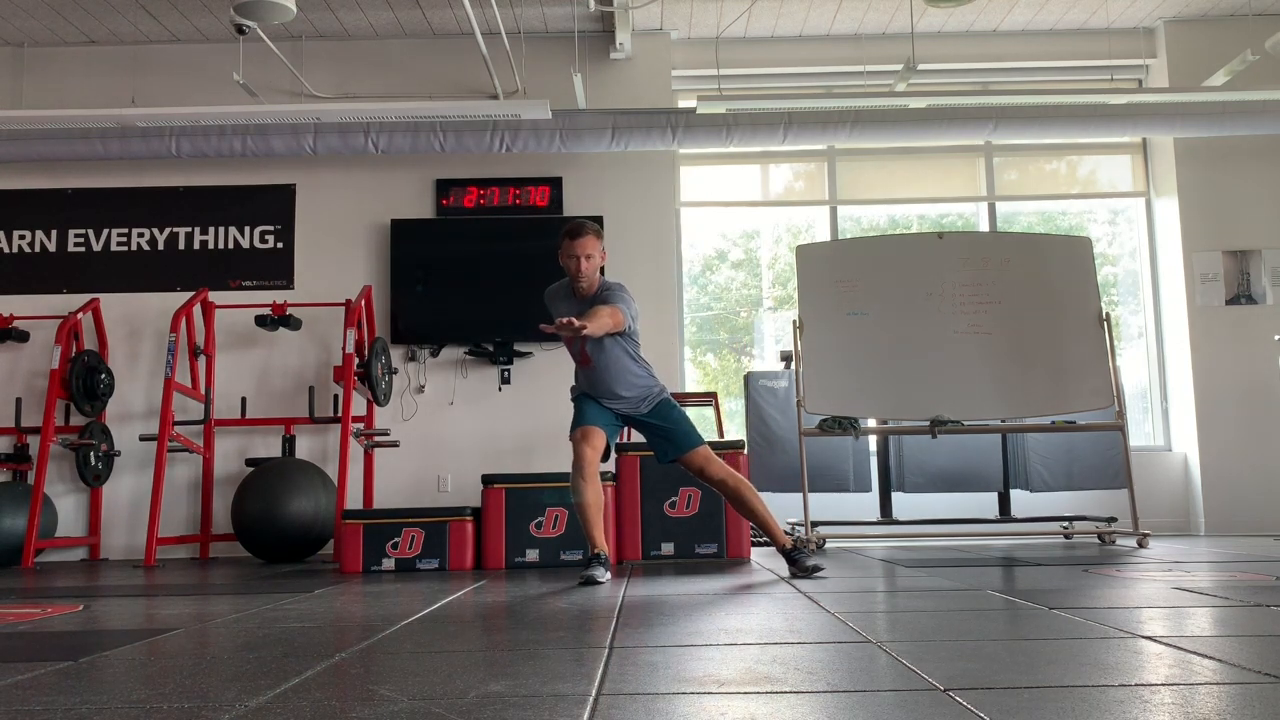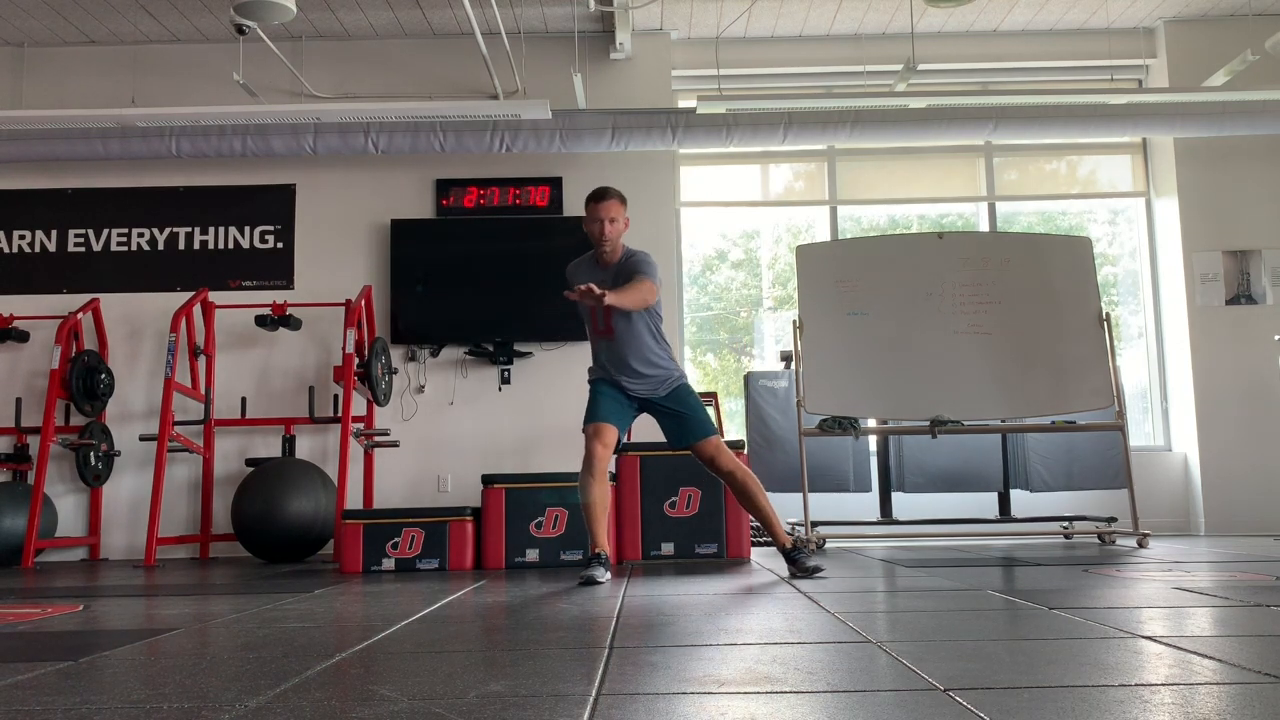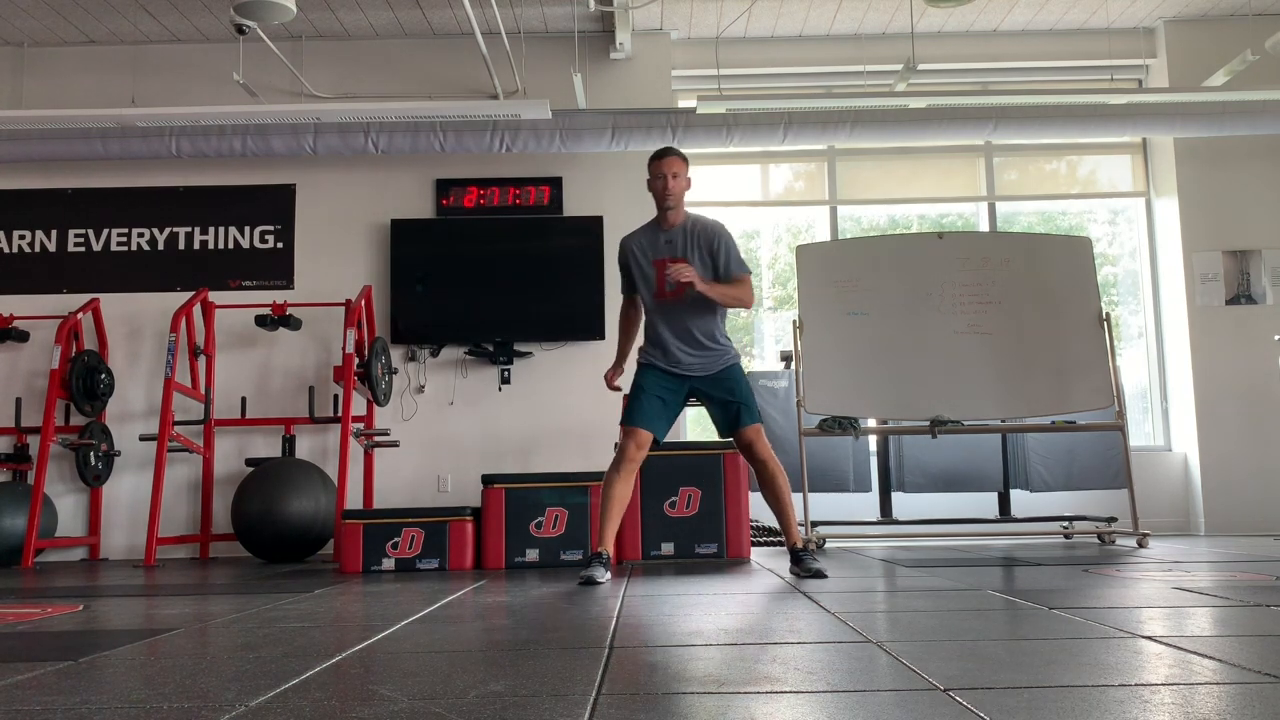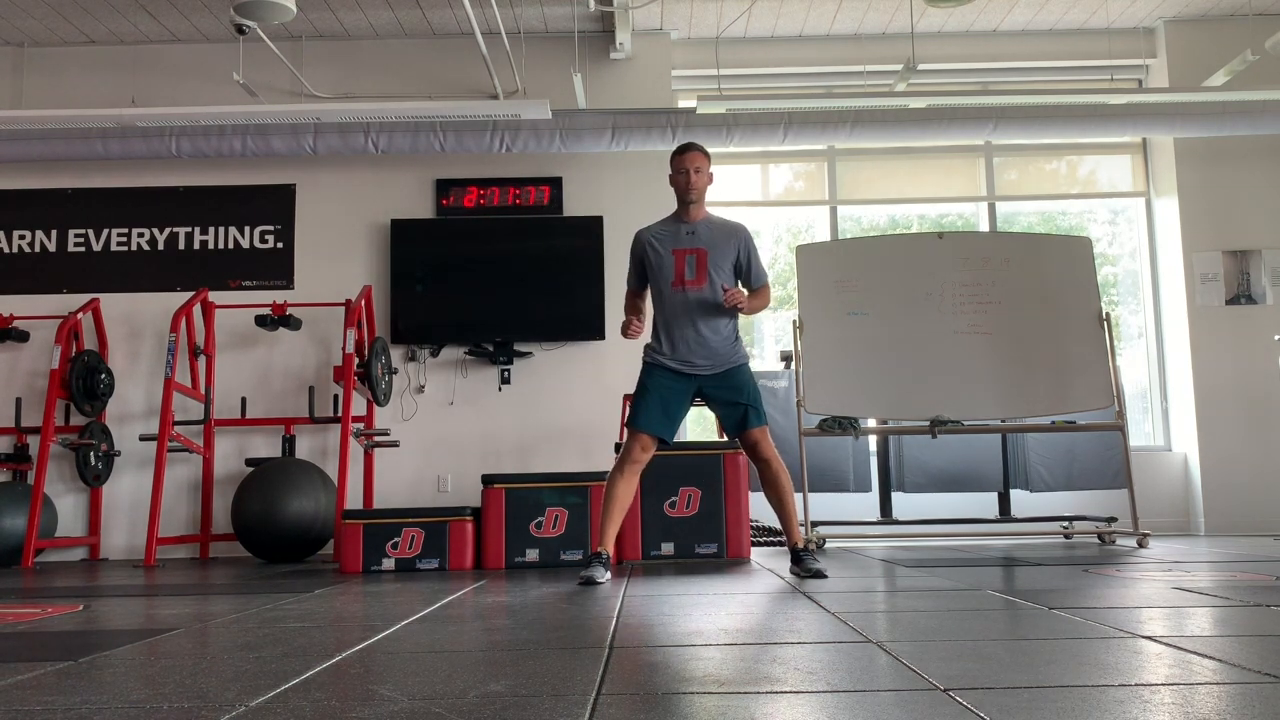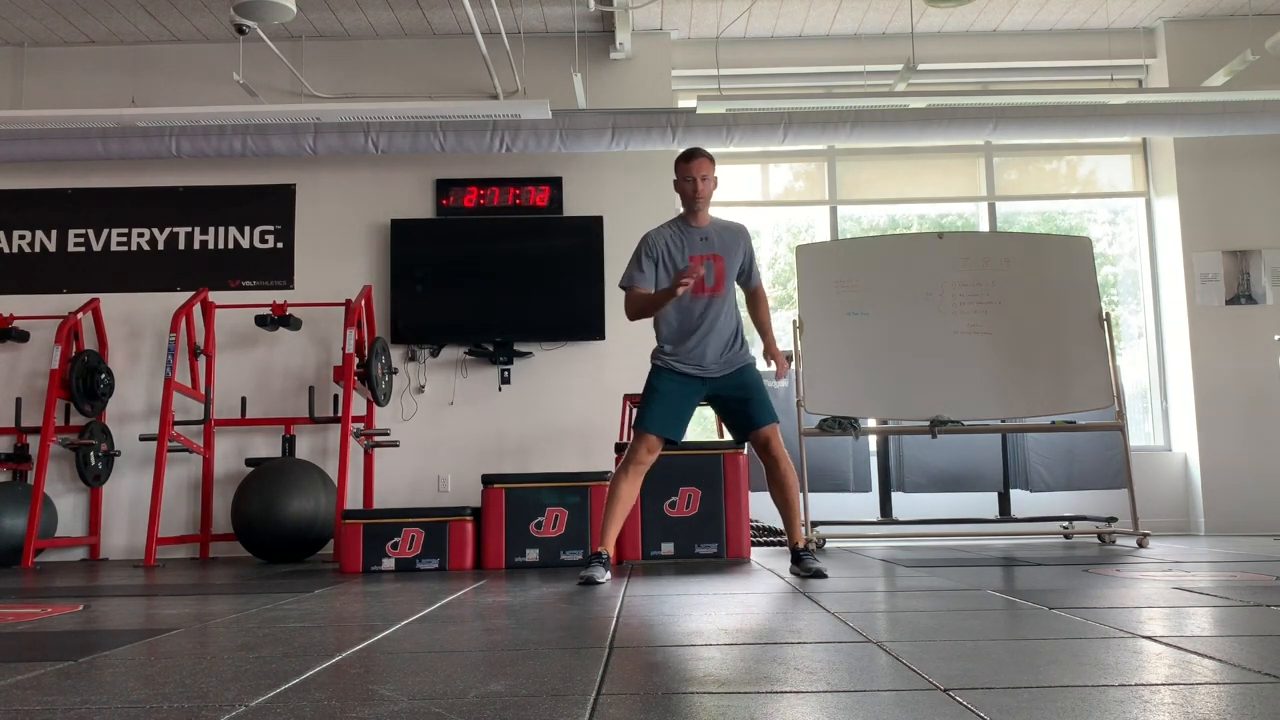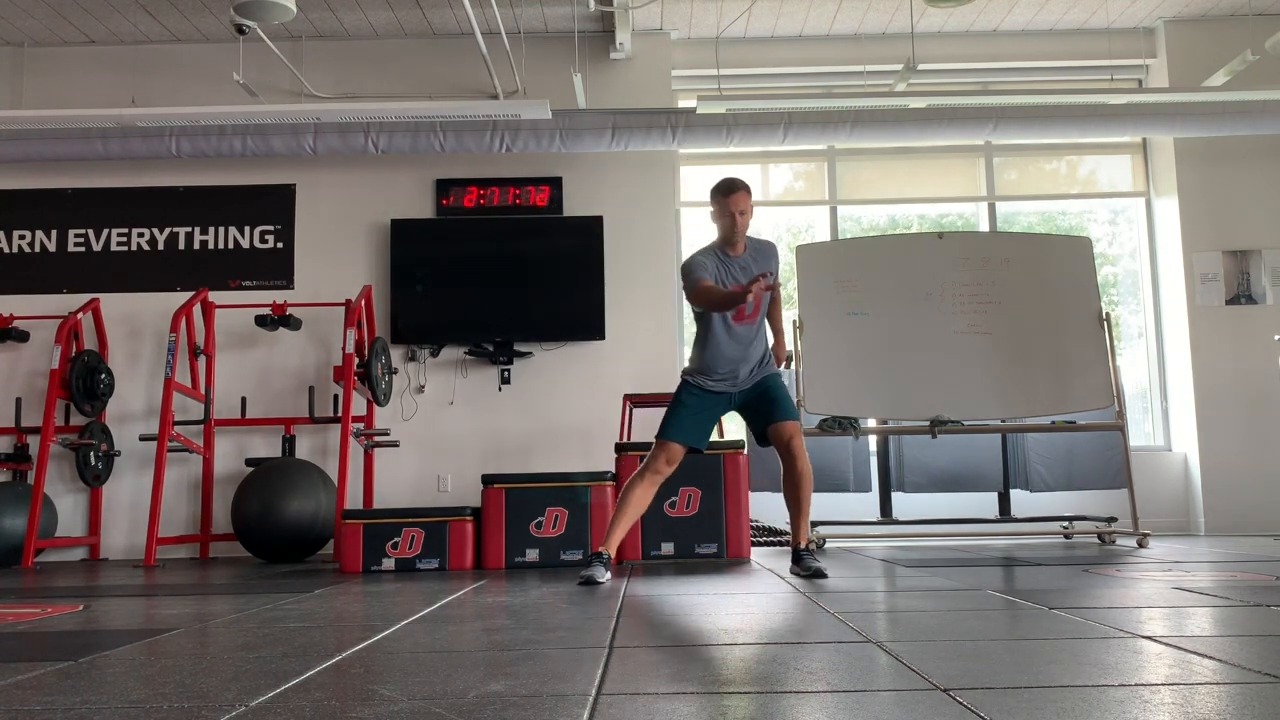
dt=0.5s
person 1, frame 1
left shoulder: (616, 295)
right shoulder: (554, 297)
left elbow: (604, 319)
left wrist: (583, 325)
left hip: (646, 397)
right hip: (595, 398)
left knee: (713, 469)
right knee: (584, 451)
left ankle: (788, 548)
right ankle: (599, 557)
person 1, frame 2
left shoulder: (640, 262)
right shoulder: (575, 272)
left elbow: (642, 294)
left wrist: (607, 296)
left hip: (664, 381)
right hip: (611, 382)
left knee: (722, 460)
right knee: (597, 449)
left ankle: (789, 547)
right ankle: (599, 556)
person 1, frame 3
left shoulder: (713, 233)
right shoulder: (632, 245)
left elbow: (747, 295)
left wrist: (704, 285)
right wrist: (620, 359)
left hip: (717, 362)
right hip: (659, 366)
left knee: (757, 448)
right knee: (630, 451)
left ankle: (798, 550)
right ankle: (602, 556)
person 1, frame 4
left shoulder: (735, 235)
right shoulder: (647, 239)
left elbow: (764, 292)
right elbow: (635, 294)
left wrist: (746, 303)
right wrist: (633, 320)
left hip: (726, 363)
right hip: (665, 365)
left knee: (762, 448)
right knee: (634, 453)
left ankle: (798, 549)
right ankle: (602, 555)
person 1, frame 5
left shoulder: (737, 235)
right shoulder: (656, 241)
left elbow: (755, 291)
right elbow: (633, 307)
left wrist: (770, 344)
right wrist: (673, 289)
left hip: (733, 363)
right hip: (675, 367)
left knee: (772, 446)
right knee: (640, 454)
left ankle: (799, 550)
right ankle: (602, 556)
person 1, frame 6
left shoulder: (766, 251)
right shoulder: (698, 264)
right elbow: (705, 298)
left wrist: (779, 339)
right wrist: (743, 294)
left hip: (759, 374)
right hip: (705, 382)
left knee: (793, 443)
right knee: (660, 462)
left ankle: (801, 550)
right ankle: (603, 555)
